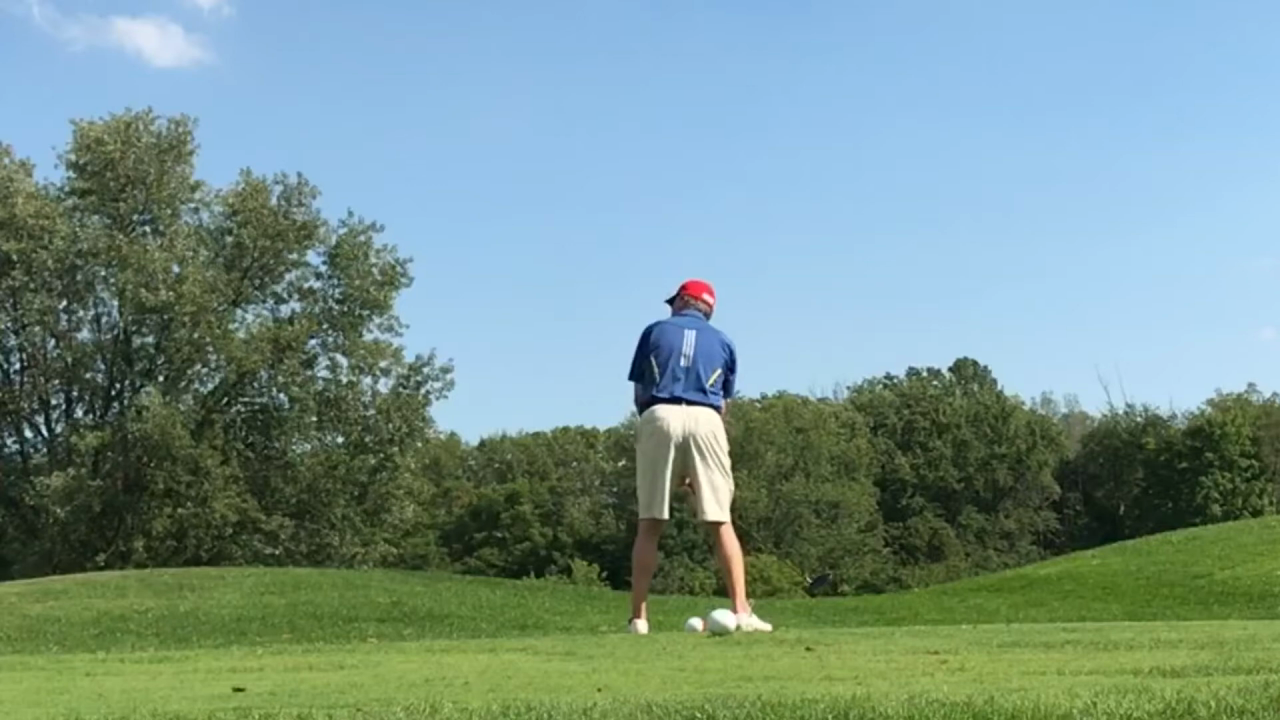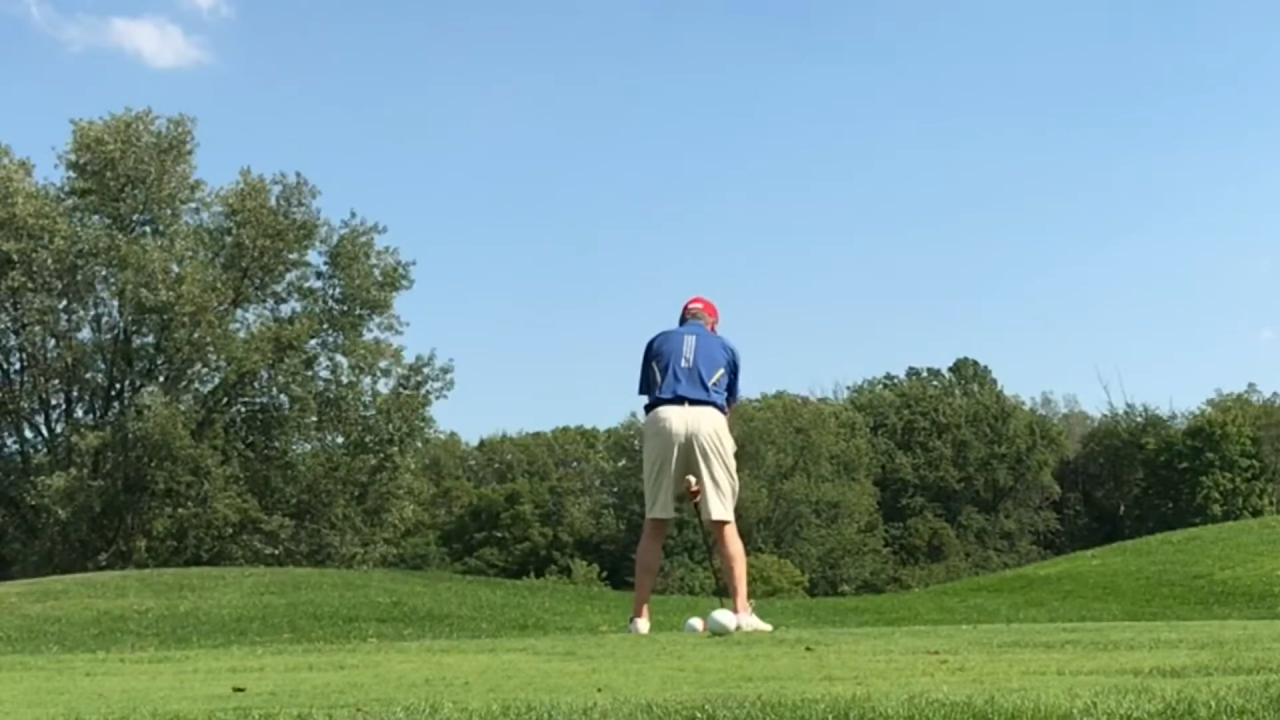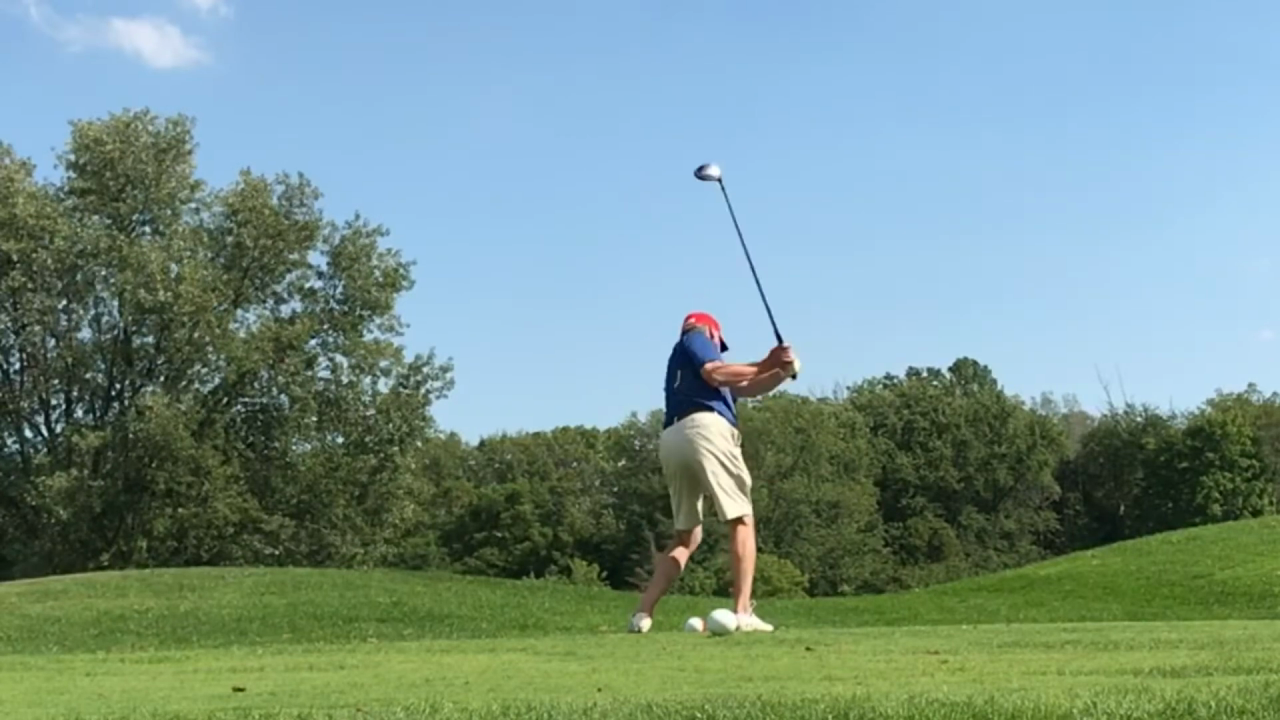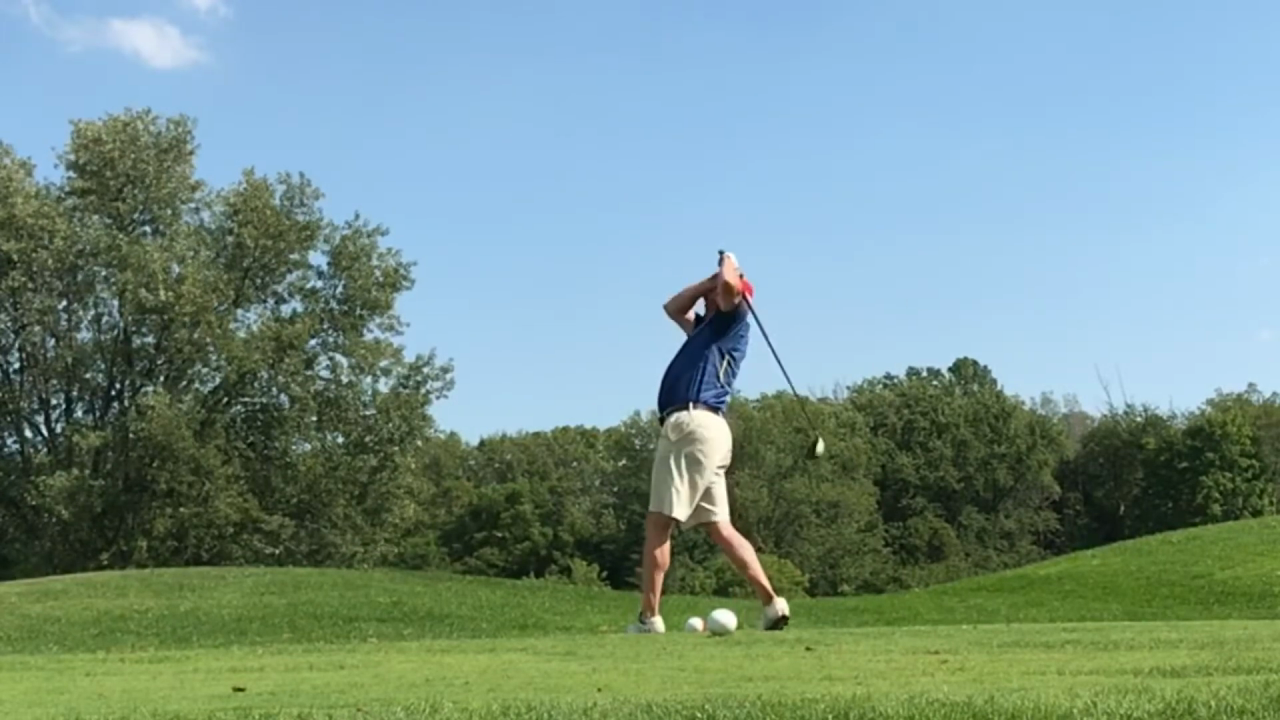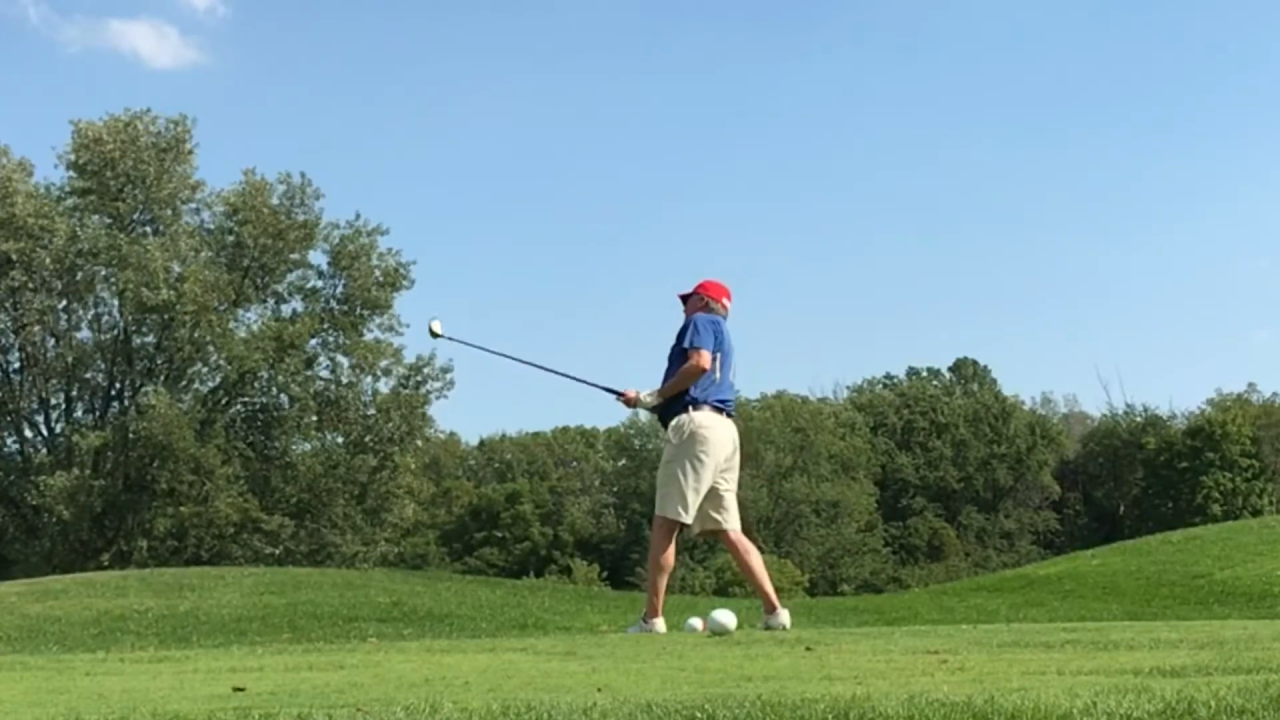
dt=1s
person 1, frame 1
left shoulder: (654, 331)
right shoulder: (723, 342)
left elbow: (639, 395)
right wrist: (693, 469)
left hip: (659, 418)
right hip: (704, 421)
left knee: (650, 525)
right knee: (720, 522)
left ankle: (639, 618)
right ankle: (742, 612)
person 1, frame 2
left shoulder: (657, 342)
right shoulder: (725, 347)
left wrist: (680, 471)
right wrist: (700, 476)
left hip: (662, 420)
right hip: (707, 421)
left knee: (655, 524)
right knee: (724, 522)
left ankle: (640, 617)
right ankle: (742, 612)
person 1, frame 3
left shoulder: (682, 366)
right shoulder: (694, 340)
left elbow: (745, 388)
right elbow: (714, 374)
left wrist: (780, 368)
right wrist: (765, 365)
left hip: (673, 441)
right hip: (704, 431)
left knee: (687, 538)
right knee: (741, 521)
left ankle: (642, 613)
right ankle: (742, 612)
person 1, frame 4
left shoulder: (734, 319)
right shoulder: (710, 325)
left elbow: (730, 285)
right elbow: (673, 308)
left wrist: (729, 268)
right wrist: (712, 278)
left hip: (691, 425)
right hip: (707, 429)
left knee: (659, 523)
right knee: (720, 528)
left ankle: (649, 618)
right ankle: (771, 602)
person 1, frame 5
left shoulder: (701, 321)
right shoulder: (721, 338)
left elbow: (699, 363)
left wrist: (654, 395)
right wrist: (646, 402)
left hip: (697, 427)
right hip: (722, 430)
left knee: (664, 525)
right knee: (729, 531)
left ankle: (652, 619)
right ankle: (774, 611)
